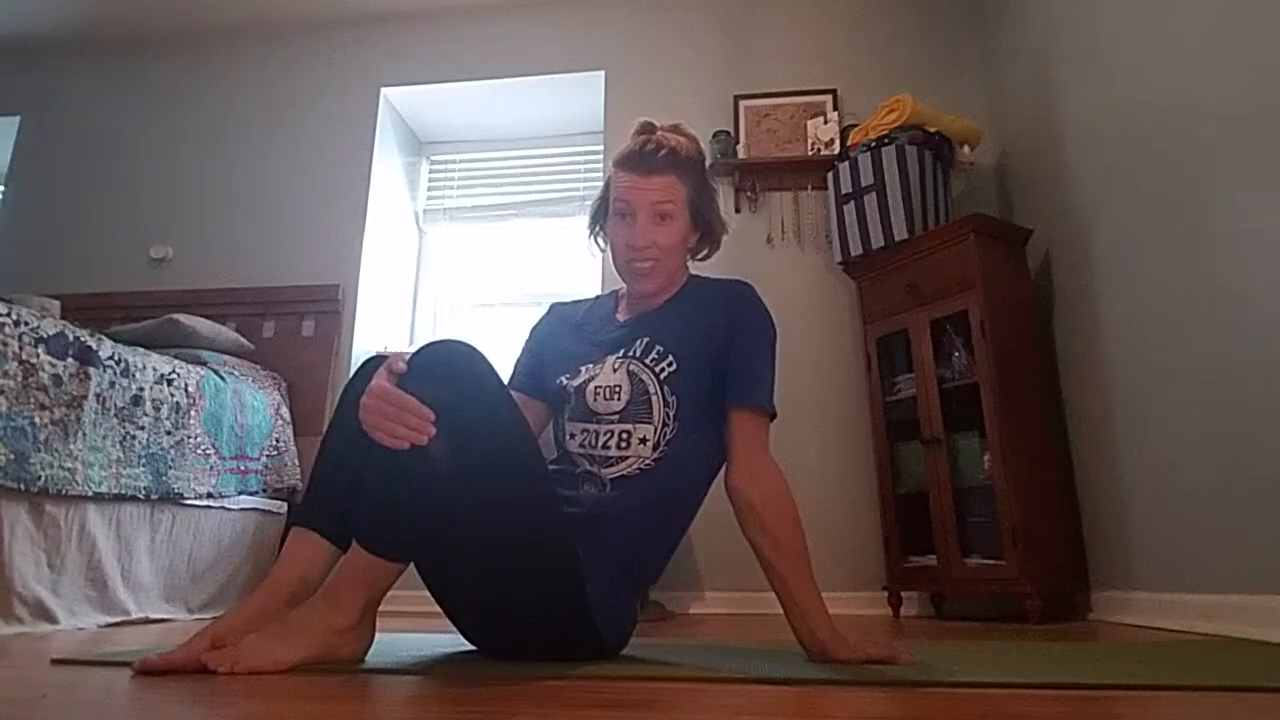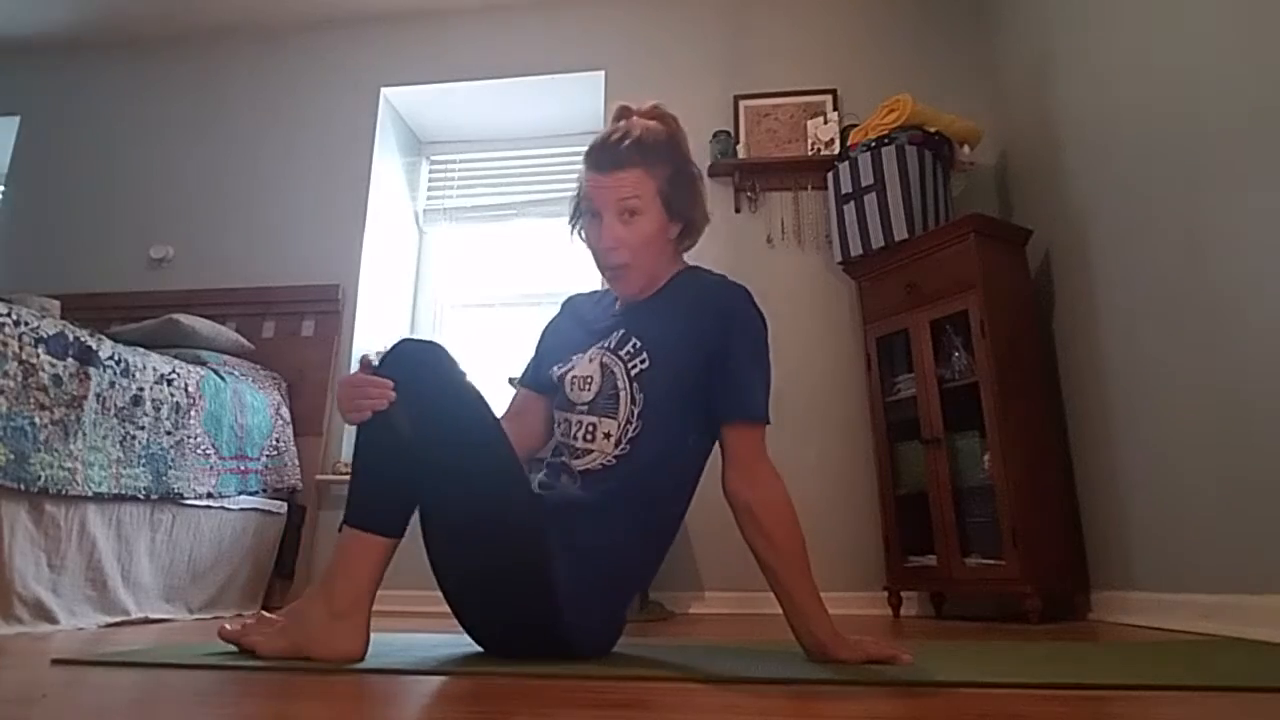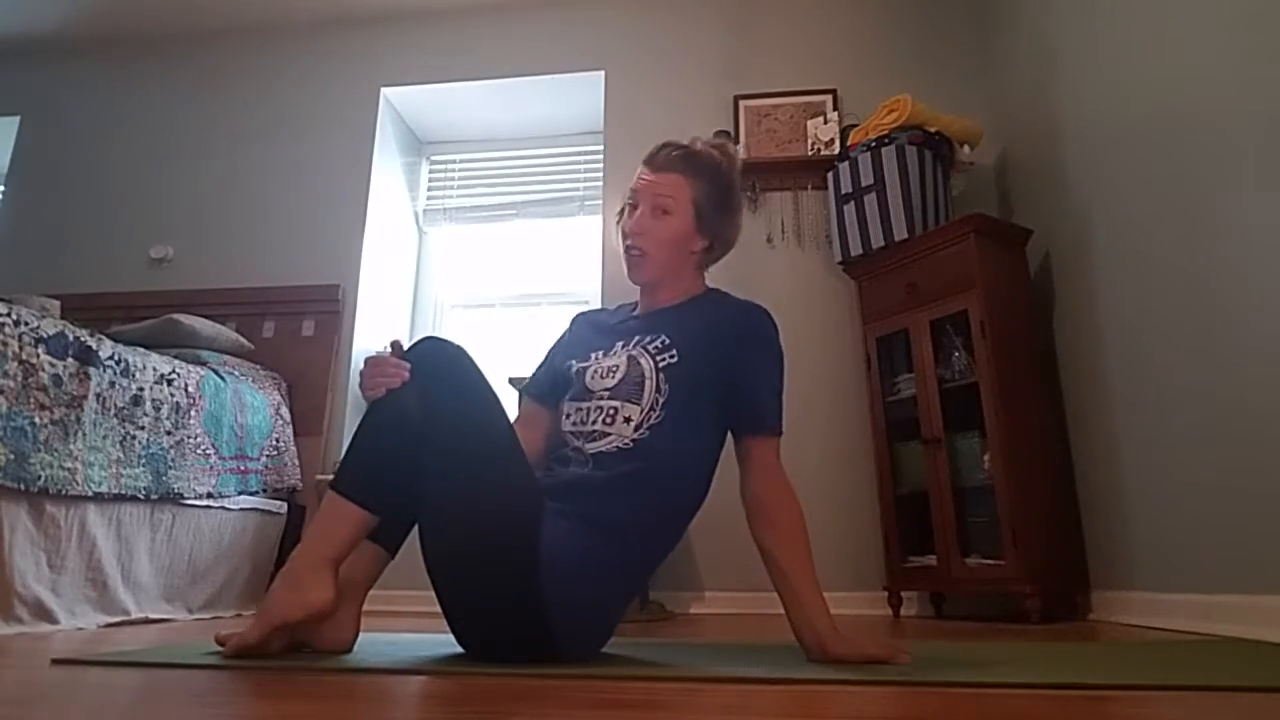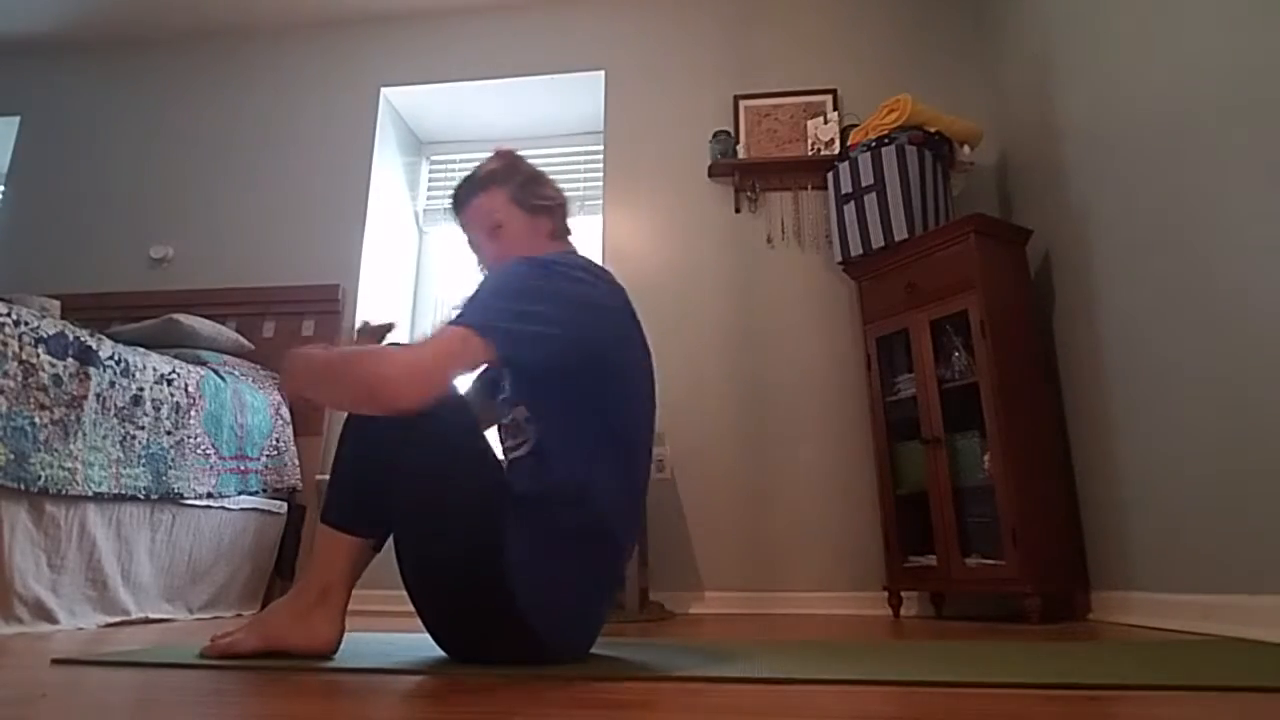
dt=1s
person 1, frame 1
left shoulder: (729, 313)
right shoulder: (563, 324)
left elbow: (751, 477)
right elbow: (498, 446)
left wrist: (819, 634)
right wrist: (393, 401)
left hip: (582, 603)
right hip: (511, 583)
left knee: (450, 370)
right knee: (382, 378)
left ankle: (339, 613)
right ankle: (266, 609)
person 1, frame 2
left shoulder: (721, 310)
right shoulder: (574, 316)
left elbow: (748, 479)
right elbow: (509, 442)
left wrist: (820, 635)
right wrist: (386, 407)
left hip: (566, 601)
right hip: (520, 584)
left knee: (419, 369)
right knee: (407, 369)
left ankle: (338, 610)
right ankle: (338, 604)
person 1, frame 3
left shoulder: (737, 329)
right shoulder: (588, 329)
left elbow: (764, 485)
right elbow: (518, 450)
left wrist: (820, 634)
right wrist: (404, 403)
left hip: (558, 596)
right hip: (511, 594)
left knee: (439, 363)
right knee: (417, 384)
left ankle: (309, 574)
right ankle: (333, 602)
person 1, frame 4
left shoulder: (546, 278)
right shoulder: (575, 290)
left elbow: (400, 385)
right elbow: (472, 415)
left wrist: (305, 366)
left hip: (532, 598)
right hip: (554, 599)
left knee: (394, 391)
left ankle: (314, 606)
right ankle: (320, 601)
